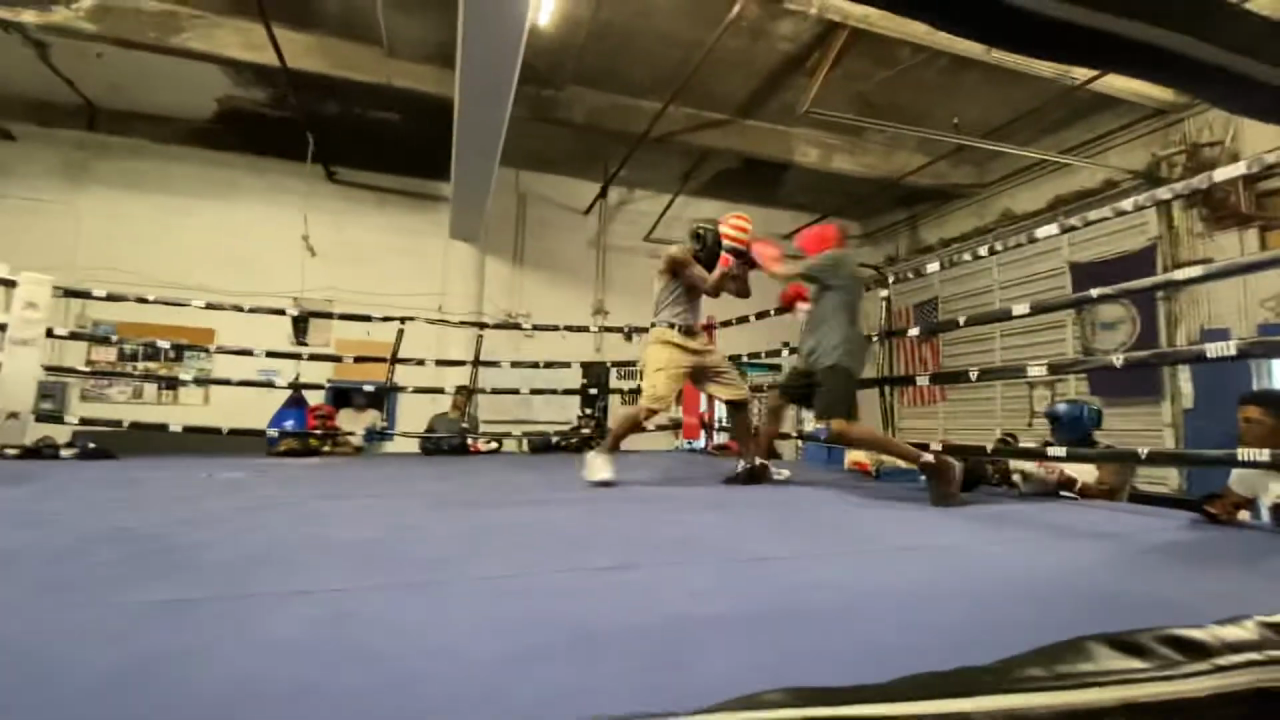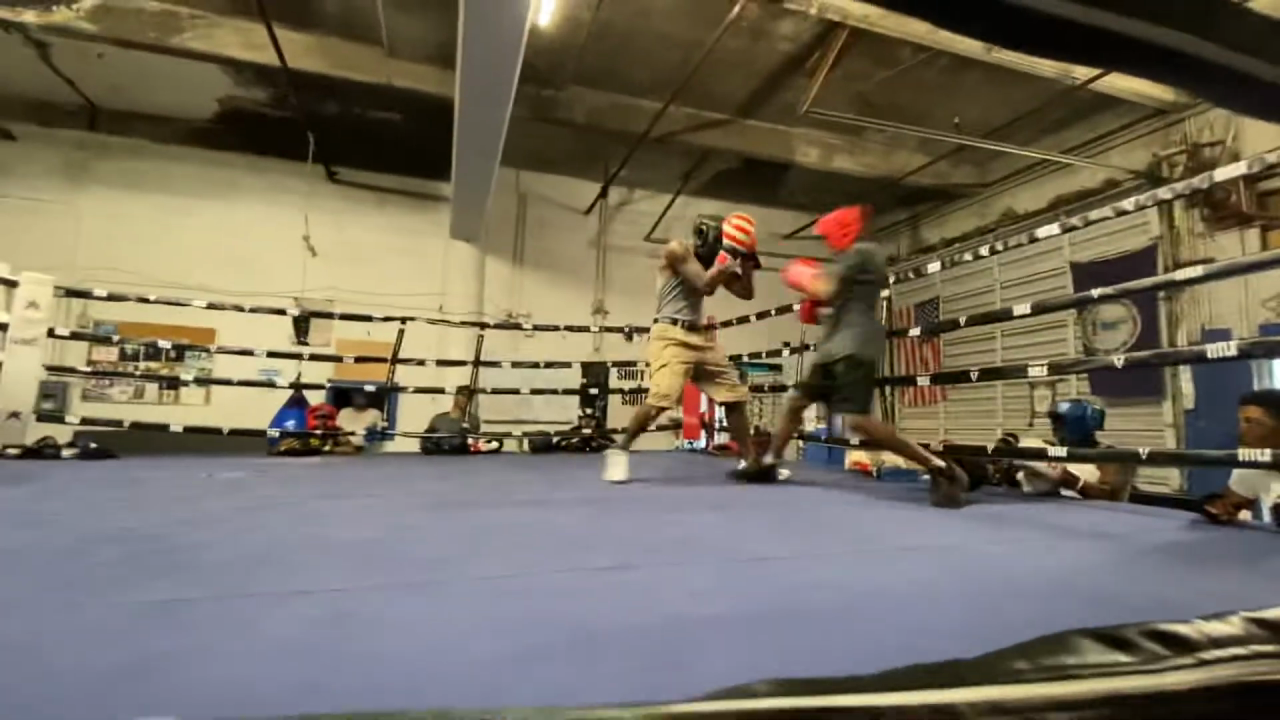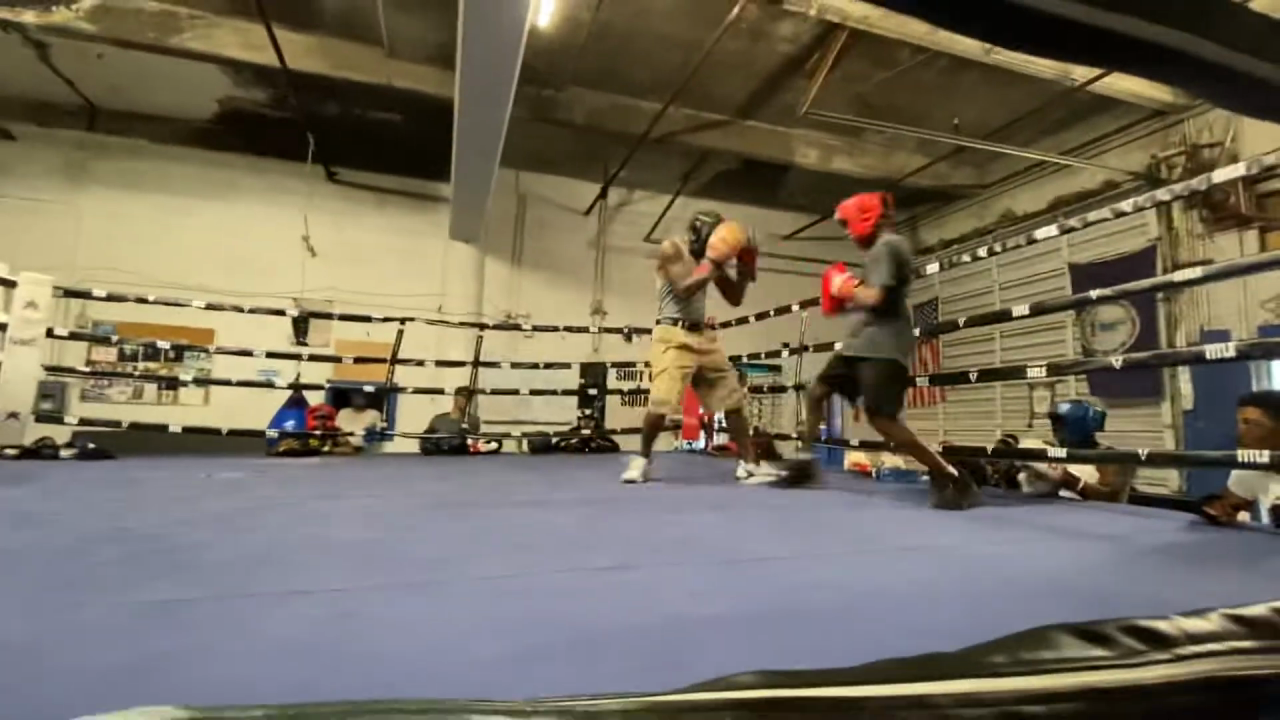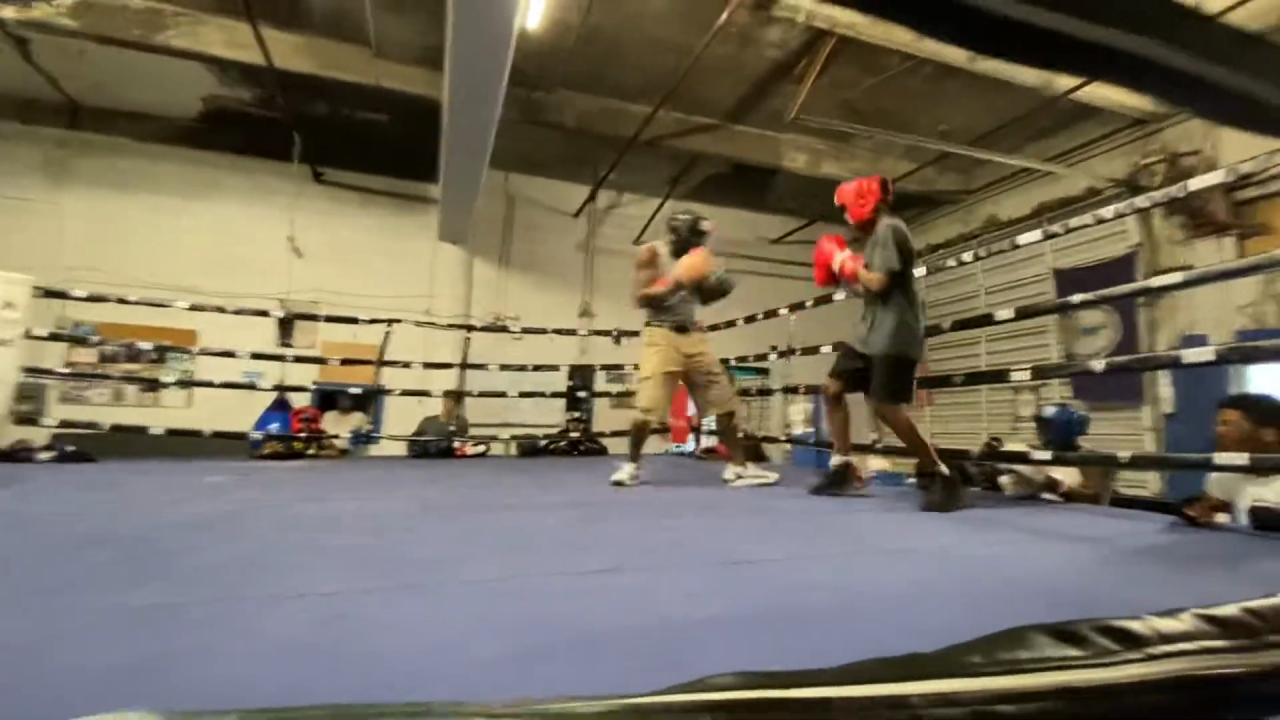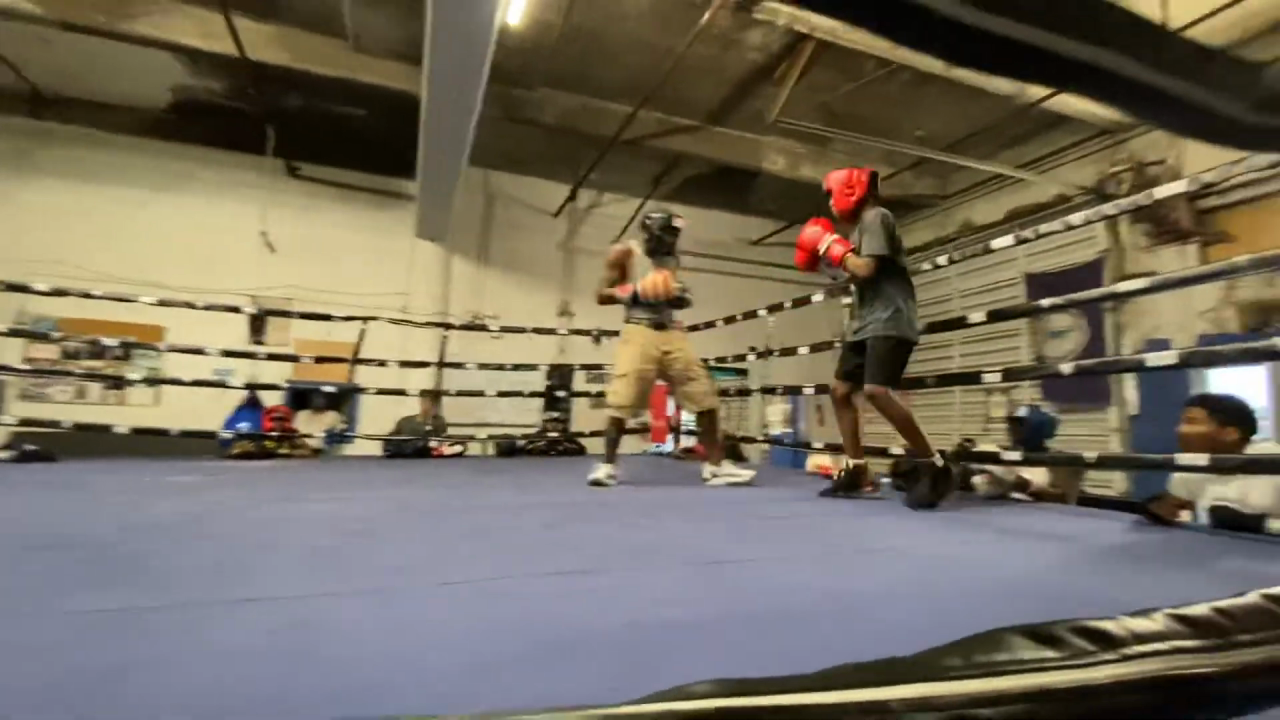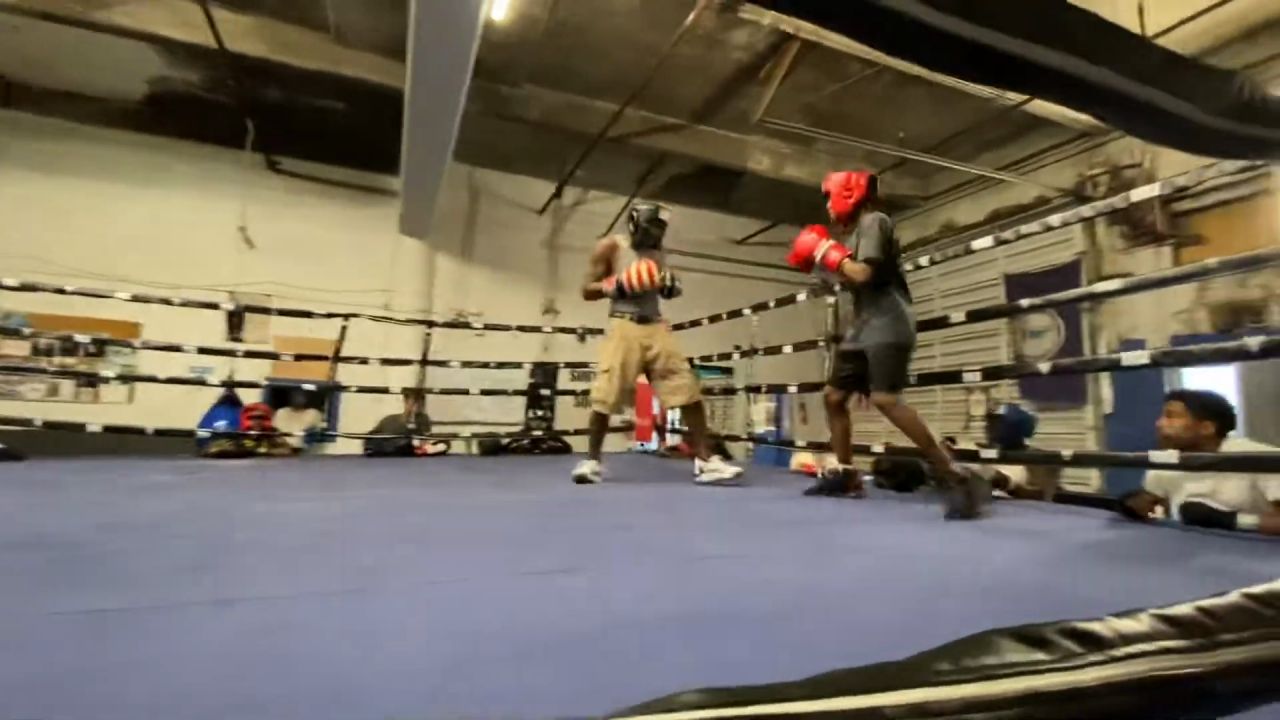
dt=0.1s
person 1, frame 1
left shoulder: (837, 259)
right shoulder: (839, 274)
left elbow: (783, 272)
left wrist: (762, 252)
right wrist: (806, 304)
left hip: (836, 356)
right hip: (818, 355)
left knee: (839, 428)
right knee: (775, 403)
right ankle: (758, 466)
person 1, frame 2
left shoulder: (861, 252)
right shoulder: (867, 256)
left elbow: (825, 289)
left wrist: (800, 276)
right wrist: (820, 310)
left hip: (857, 348)
right hip: (837, 349)
left knee: (857, 420)
right knee: (795, 404)
right ankle: (768, 464)
person 1, frame 3
left shoulder: (889, 246)
right shoulder: (880, 251)
left elbow: (874, 298)
left wrist: (844, 286)
right wrist: (846, 302)
left hip: (884, 346)
right hip: (860, 344)
left knee: (881, 418)
right knee: (815, 393)
left ankle: (950, 478)
right ankle: (804, 464)
person 1, frame 4
left shoulder: (888, 229)
right shoulder: (876, 235)
left elbow: (879, 282)
left wrist: (845, 264)
right wrist: (842, 276)
left hip: (895, 333)
right hip: (872, 333)
left knee: (885, 406)
right knee: (833, 389)
left ankle: (941, 477)
right ankle: (843, 468)
person 1, frame 5
left shoulder: (876, 218)
right shoulder: (862, 225)
left elbow: (866, 269)
left wrist: (831, 246)
right wrist: (825, 260)
left hip: (890, 321)
right hip: (866, 324)
left knee: (875, 391)
right knee: (840, 392)
left ankle: (936, 468)
right ankle: (857, 473)
person 1, frame 6
left shoulder: (874, 221)
right shoulder: (854, 229)
left elbow: (861, 274)
left wrist: (828, 253)
right wrist: (817, 258)
left hip: (889, 327)
right hip: (863, 331)
left knee: (885, 400)
right knee: (833, 398)
right ankle: (845, 475)
person 2, frame 1
left shoulder: (704, 263)
right shoulder: (677, 255)
left elbow: (743, 292)
right elbow: (712, 289)
left wrist: (742, 258)
right wrist: (730, 254)
left hip: (696, 340)
right hip: (668, 339)
left knee: (737, 395)
right knee: (652, 402)
left ankle: (749, 463)
right ankle: (602, 455)
person 2, frame 2
left shoulder: (711, 259)
right shoulder: (677, 250)
left elbow: (747, 293)
right elbow: (706, 286)
left wrist: (747, 259)
right wrist: (729, 253)
left hip: (699, 336)
right hip: (668, 334)
left knee: (734, 395)
right knee: (661, 398)
left ankle: (751, 463)
right ankle: (620, 452)
person 2, frame 3
left shoulder: (710, 257)
right shoulder: (671, 248)
left elbow: (734, 299)
right elbow: (684, 289)
left wrist: (745, 267)
right wrist: (712, 261)
left hip: (702, 335)
right hip: (673, 335)
left knee: (733, 398)
right knee: (664, 402)
left ankle: (750, 465)
right ankle: (642, 459)
person 2, frame 4
left shoulder: (696, 259)
right shoulder: (651, 253)
left elbow: (703, 298)
right elbow: (640, 298)
left wrist: (718, 288)
right wrist: (673, 283)
left hip: (693, 337)
right hip: (660, 337)
left knee: (724, 400)
right knee: (649, 406)
left ankle: (738, 466)
right ankle: (632, 465)
person 2, frame 5
left shoulder: (670, 260)
right shoulder: (623, 253)
right elbow: (602, 295)
left wrist: (679, 296)
right wrist: (632, 293)
left hip: (672, 335)
right hip: (639, 334)
left knee: (704, 397)
right knee: (621, 403)
left ankle: (715, 466)
right ankle: (608, 465)
person 2, frame 6
left shoulder: (656, 253)
right shoulder: (609, 247)
right elbow: (587, 291)
left wrist: (669, 286)
right wrist: (616, 284)
left hip: (657, 330)
right hip: (624, 328)
left knee: (688, 392)
right knee: (604, 398)
left ankle: (705, 461)
right ankle: (593, 462)
